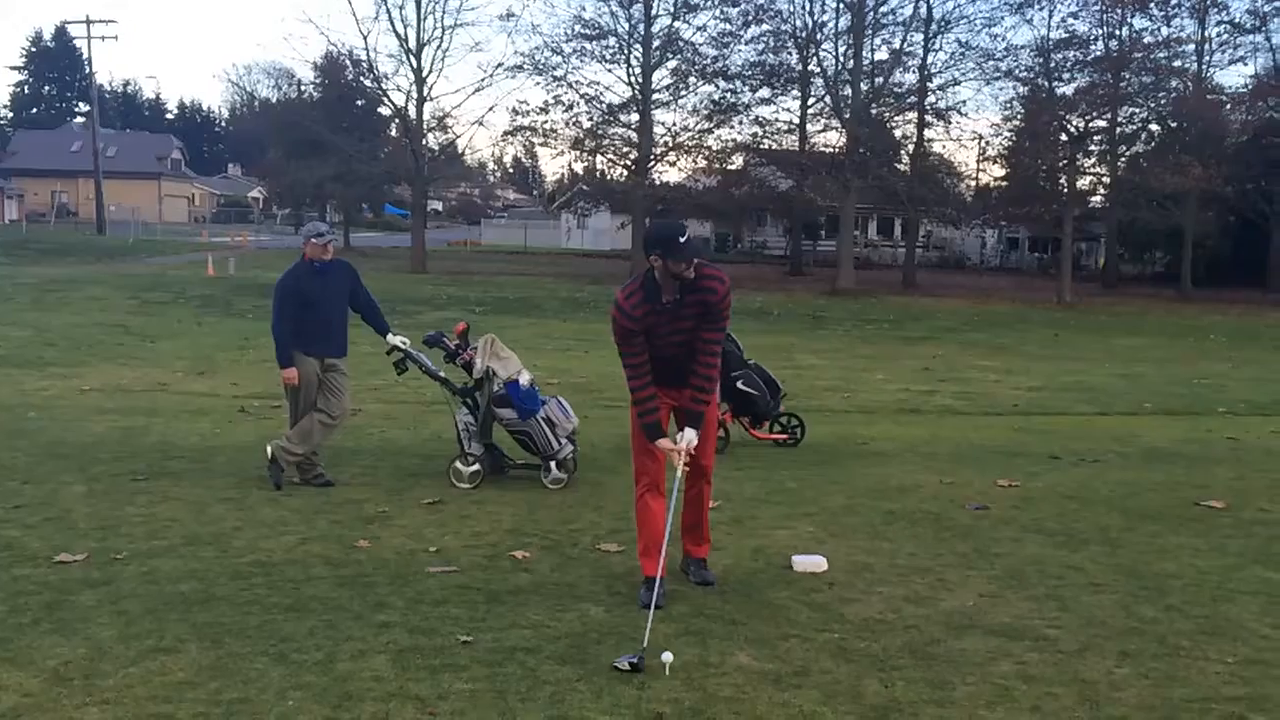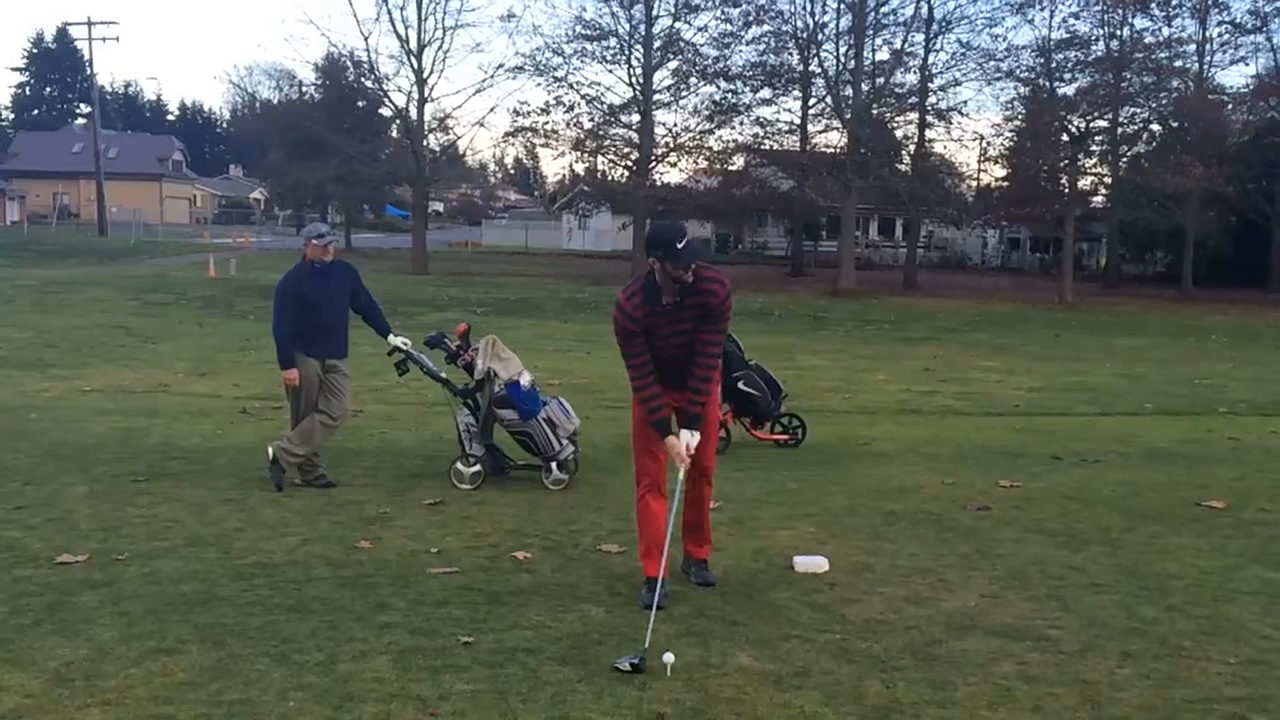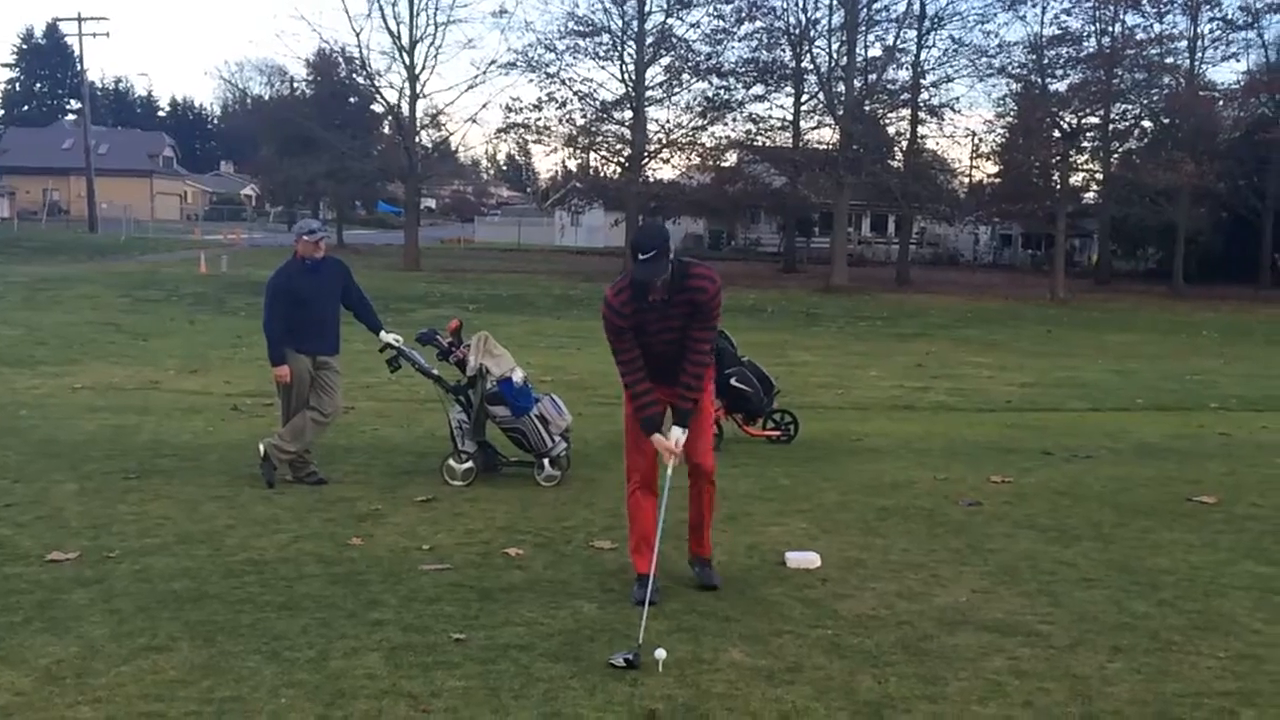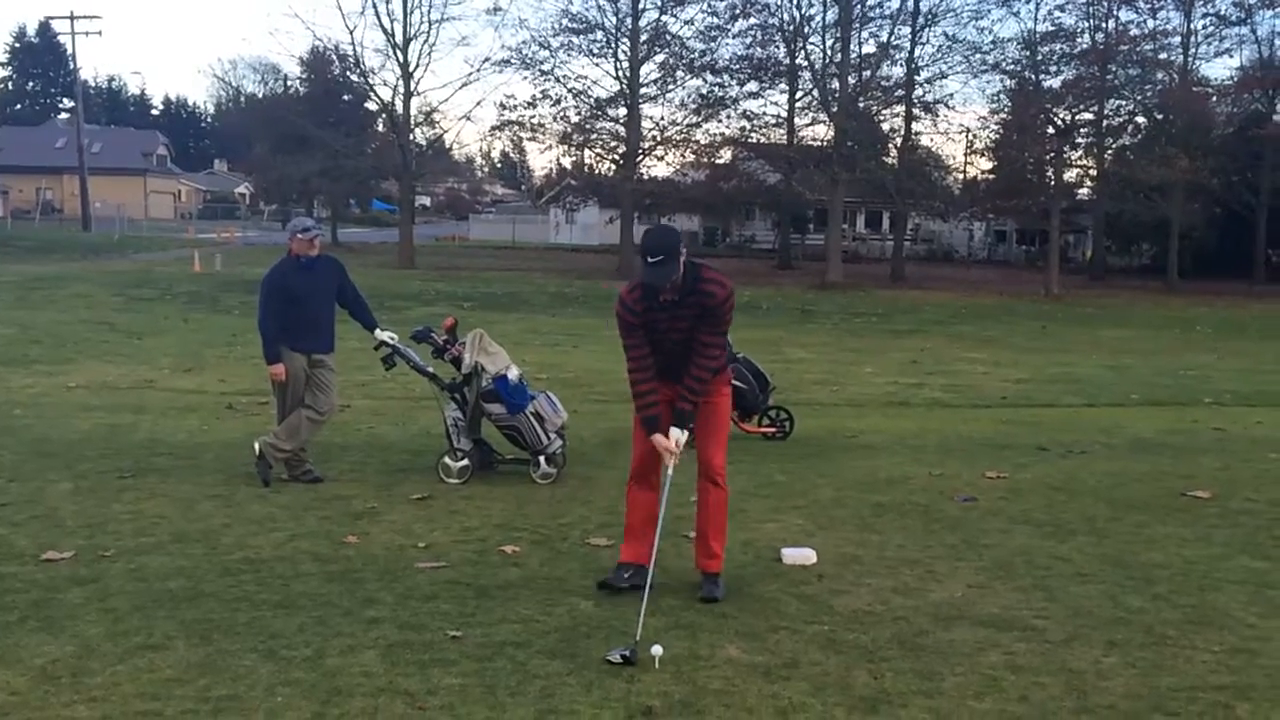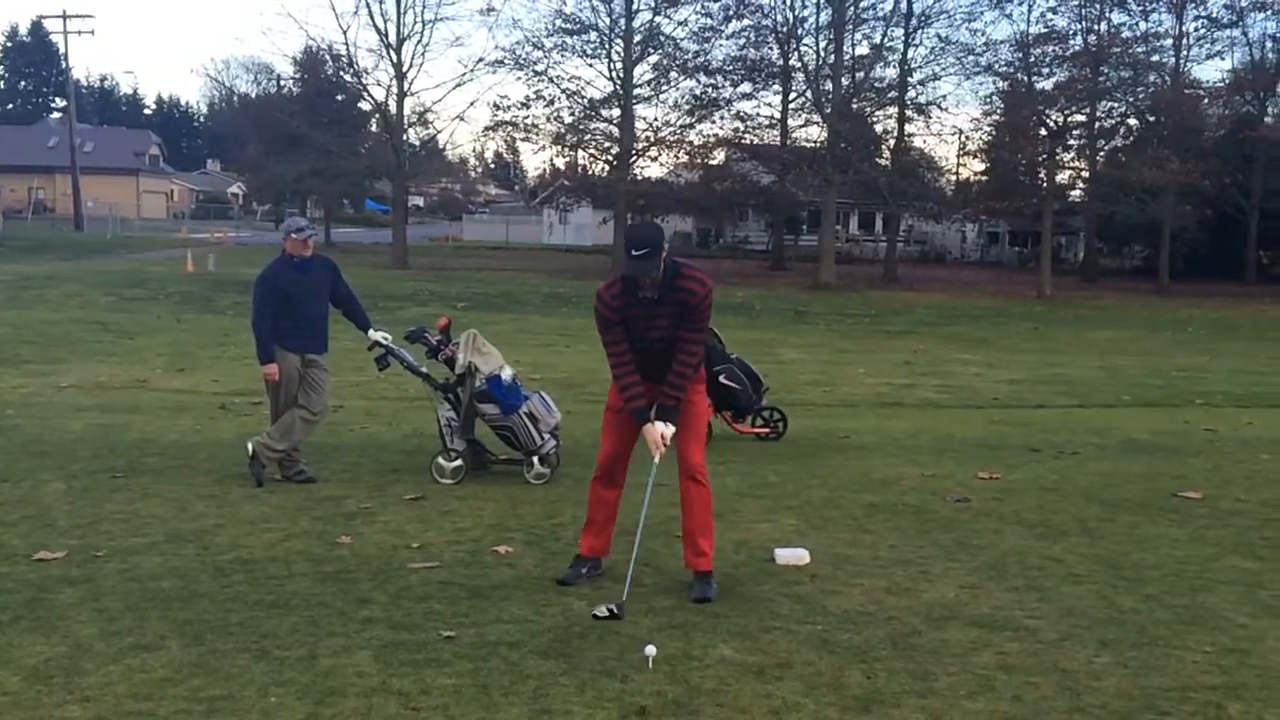
dt=0.4s
person 1, frame 1
left shoulder: (714, 285)
right shoulder: (628, 304)
left elbow: (709, 356)
right elbow: (637, 374)
left wrist: (694, 421)
right wrist: (655, 433)
left hip: (698, 383)
right hip: (652, 386)
left knee: (701, 468)
right knee: (649, 477)
left ankle: (695, 554)
right ankle: (652, 574)
person 1, frame 2
left shoulder: (715, 287)
right shoulder: (629, 305)
left elbow: (707, 358)
right elbow: (641, 376)
left wrist: (692, 423)
right wrist: (665, 434)
left hip: (700, 383)
right hip: (654, 387)
left knee: (702, 469)
right knee: (650, 477)
left ankle: (696, 556)
right ankle: (653, 574)
person 1, frame 3
left shoulder: (704, 284)
right shoulder: (617, 300)
left elbow: (699, 354)
right elbow: (631, 371)
left wrist: (682, 420)
right wrist: (652, 430)
left hip: (694, 379)
right hip: (645, 382)
left knee: (702, 465)
right knee: (641, 474)
left ankle: (700, 554)
right ankle: (645, 571)
person 1, frame 4
left shoulder: (717, 289)
right shoulder: (631, 299)
left elbow: (706, 358)
right elbow: (639, 367)
left wrist: (682, 422)
right wrist: (652, 429)
left hip: (709, 381)
right hip: (659, 380)
left knee: (712, 468)
right knee: (642, 466)
left ankle: (711, 570)
right ankle: (633, 563)
person 1, frame 5
left shoulder: (696, 287)
right shoulder: (609, 296)
left elbow: (688, 354)
right elbow: (621, 363)
left wrist: (667, 415)
right wrist: (644, 420)
left hip: (685, 380)
right hip: (633, 380)
left knee: (693, 466)
right knee: (608, 462)
left ankle: (702, 570)
right ankle: (590, 555)
person 2, frame 1
left shoulder: (344, 271)
right shoulder: (292, 279)
left elbow: (365, 305)
right elbow: (281, 325)
left wrist: (387, 334)
right wrist: (286, 364)
left hip: (333, 357)
right hip: (302, 357)
left knee: (335, 409)
right knee: (304, 416)
left ankle: (281, 452)
right ankle: (308, 470)
person 2, frame 2
left shoulder: (345, 272)
right shoulder: (293, 280)
left elbow: (367, 306)
right elbow: (281, 326)
left wrist: (388, 335)
right wrist: (287, 365)
left hip: (335, 358)
right hip: (303, 358)
left knee: (336, 410)
right knee: (305, 417)
left ankle: (283, 454)
right ankle: (309, 471)
person 2, frame 3
left shoulder: (337, 269)
right shoulder: (284, 277)
left elbow: (358, 302)
right elbow: (272, 323)
left wrist: (380, 331)
right wrist: (278, 362)
left hip: (326, 355)
right hip: (295, 354)
left knee: (327, 407)
right knee: (296, 413)
left ankle: (274, 450)
right ankle: (301, 467)
person 2, frame 4
left shoulder: (331, 267)
right shoulder: (278, 275)
left elbow: (353, 300)
right elbow: (267, 321)
left wrist: (375, 329)
right wrist: (273, 360)
left hip: (321, 353)
right hip: (290, 353)
left knee: (322, 405)
right knee: (292, 412)
left ankle: (269, 449)
right ankle: (296, 466)
person 2, frame 5
left shoulder: (325, 267)
right shoulder: (272, 275)
left elbow: (346, 300)
right elbow: (260, 321)
left wrist: (368, 330)
right wrist: (266, 360)
left hip: (314, 353)
right hip: (283, 352)
left knee: (315, 406)
right knee: (285, 412)
left ankle: (262, 450)
right ankle: (290, 466)
